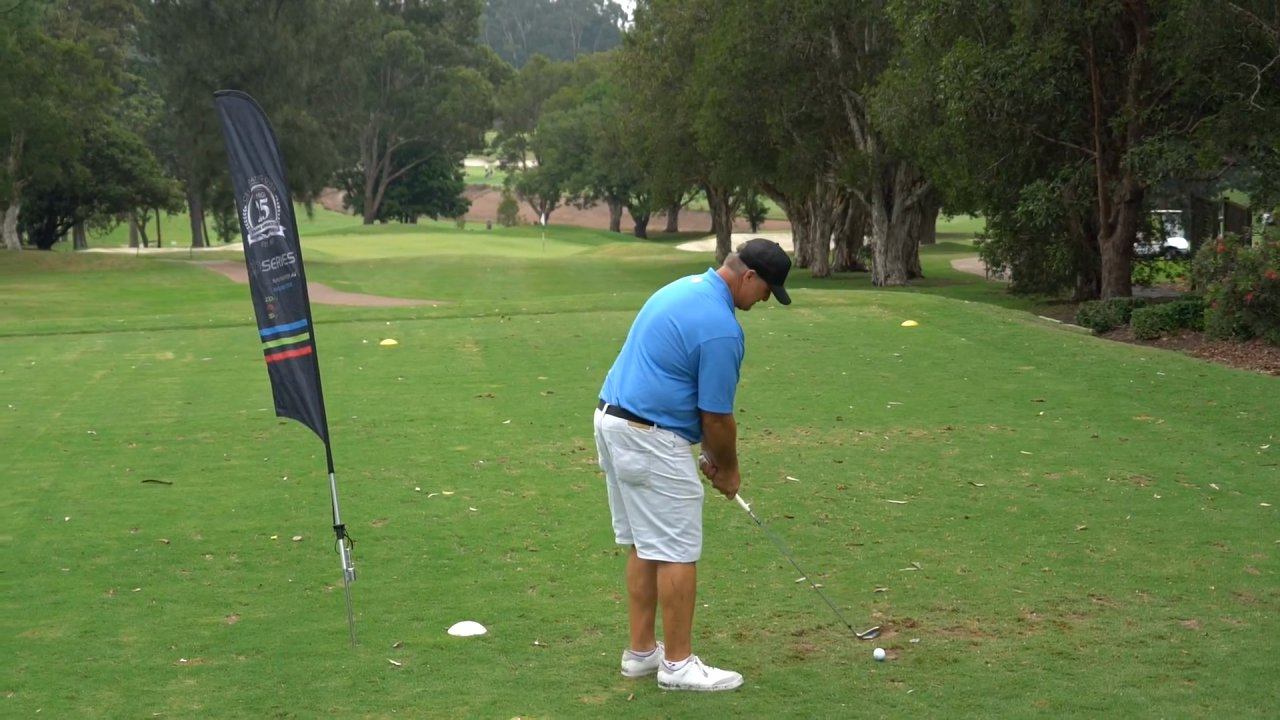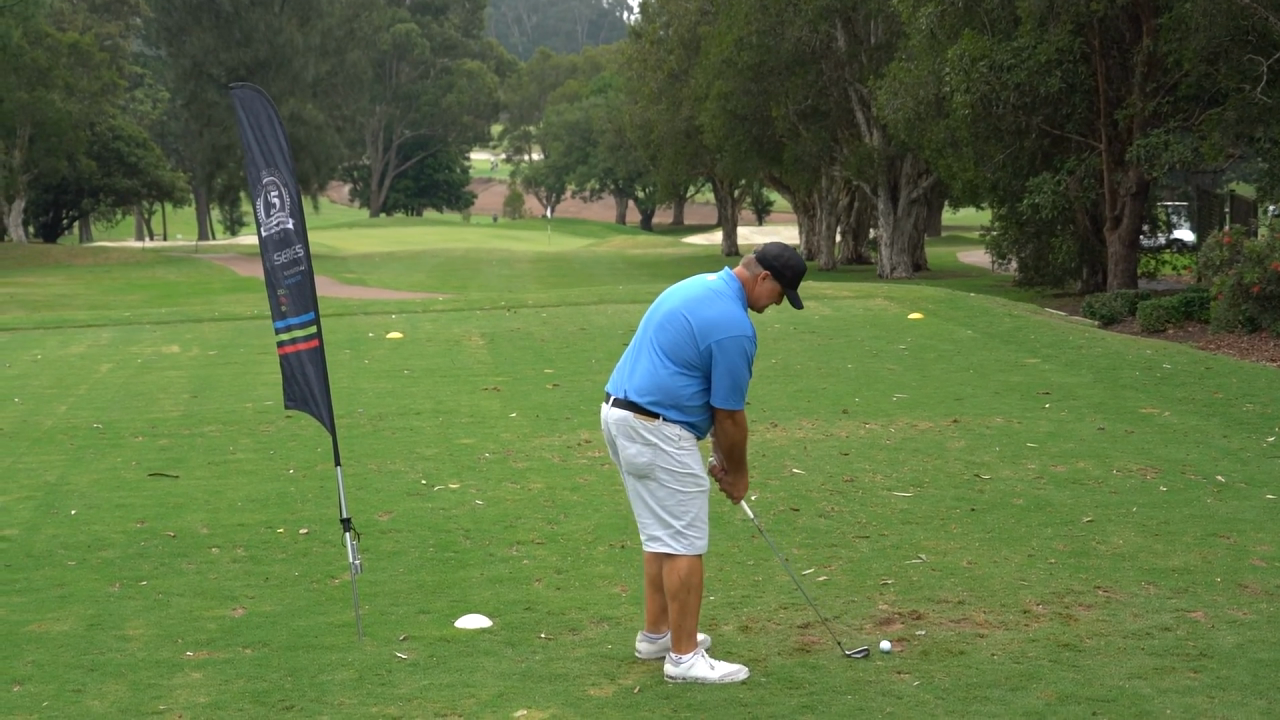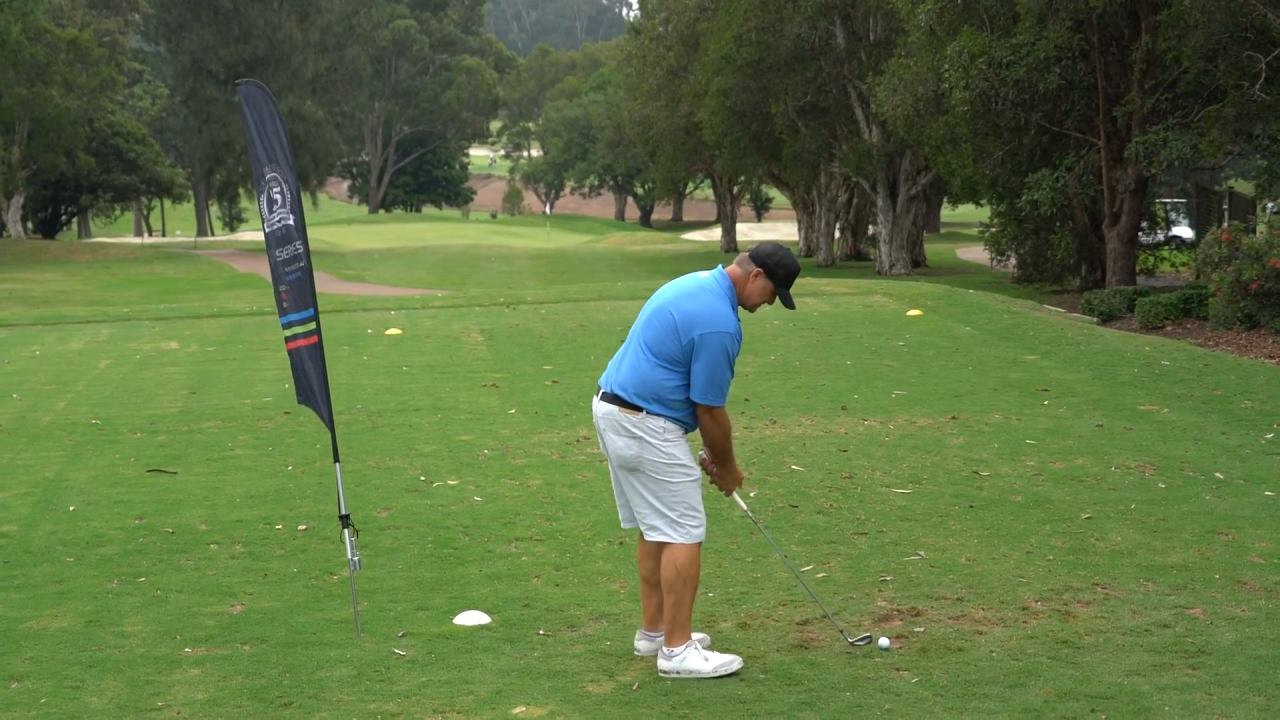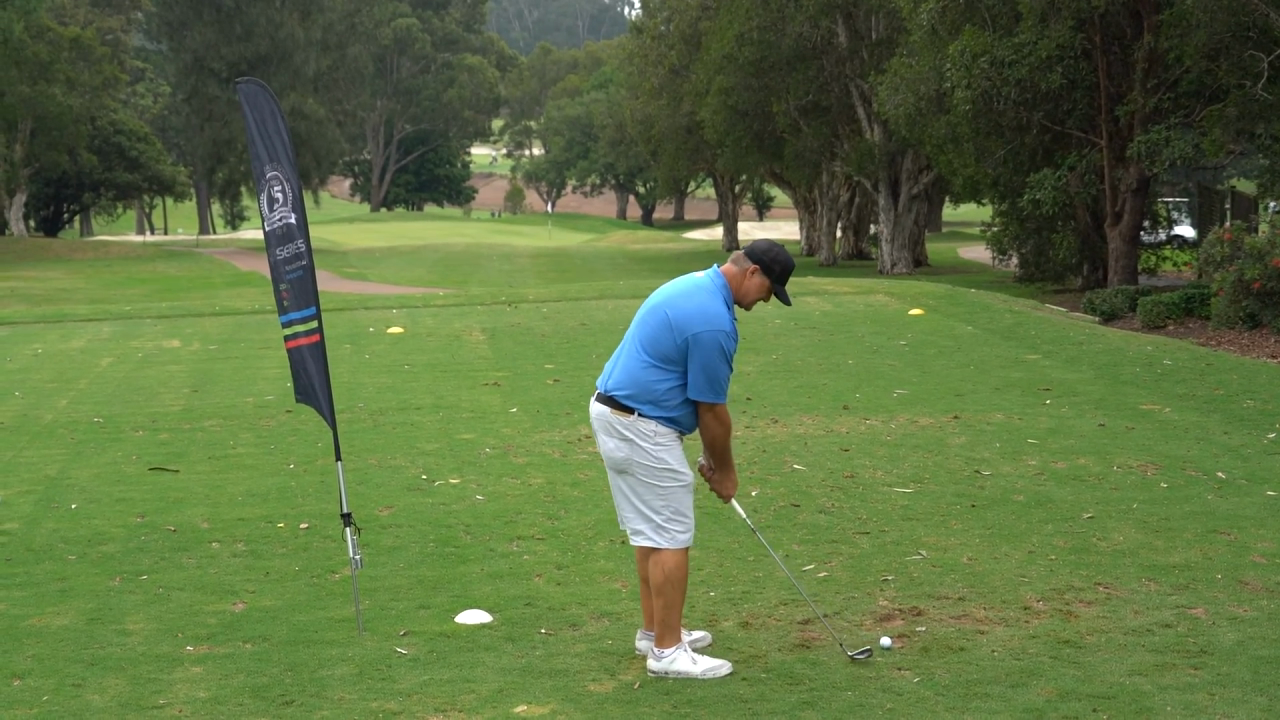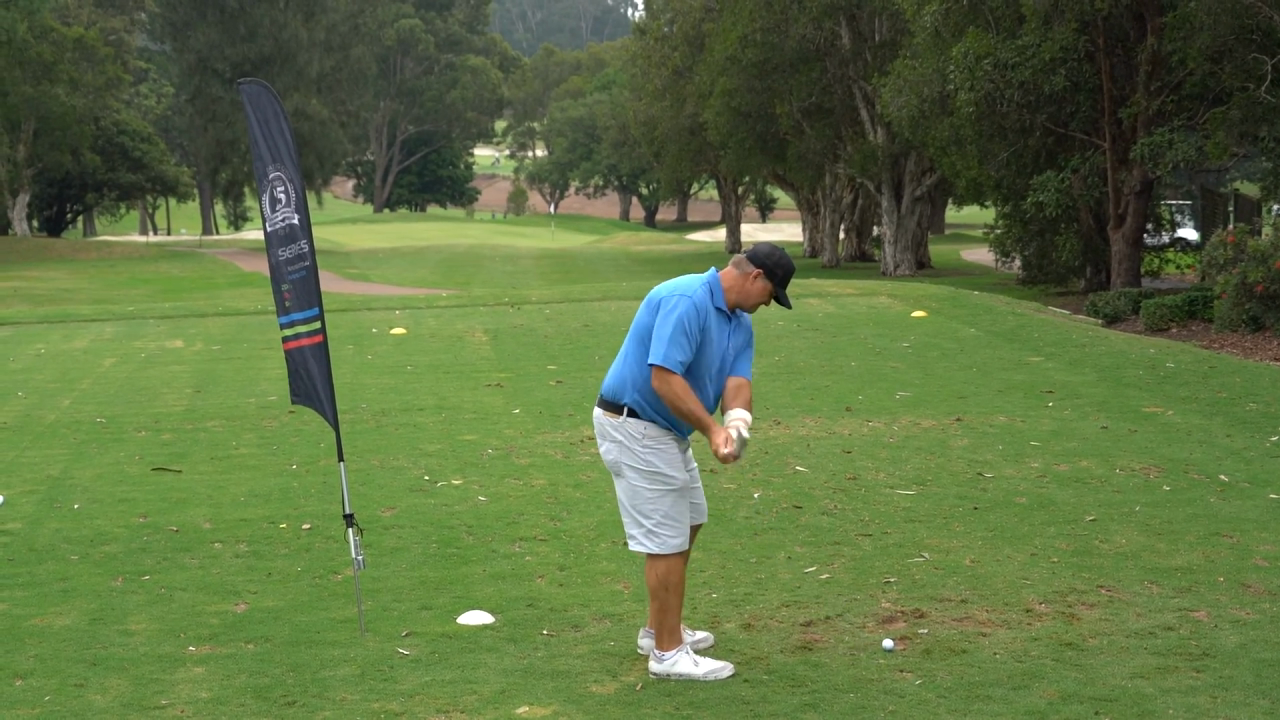
dt=0.3s
person 1, frame 1
left shoulder: (687, 288)
right shoulder: (720, 327)
right elbow: (716, 416)
left wrist: (711, 455)
right wrist: (728, 469)
left hip: (615, 420)
right hip: (650, 436)
left knee: (645, 544)
right knee: (676, 551)
left ankle: (642, 650)
right ankle: (677, 663)
person 1, frame 2
left shoulder: (702, 287)
right shoulder: (733, 326)
right elbow: (729, 415)
left wrist: (721, 456)
right wrist: (737, 473)
left hip: (622, 414)
right hip: (655, 429)
left knee: (662, 535)
right knee: (684, 543)
left ankle: (656, 632)
right ankle: (684, 656)
person 1, frame 3
left shoulder: (699, 285)
right shoulder: (718, 322)
right elbow: (710, 410)
left wrist: (714, 453)
right wrist: (727, 467)
left hip: (617, 410)
right hip: (644, 422)
left knee: (655, 528)
right knee: (683, 533)
left ankle: (655, 630)
right ankle: (677, 649)
person 1, frame 4
left shoulder: (700, 289)
right shoulder: (710, 319)
left elbow: (714, 393)
right elbow: (710, 408)
left wrist: (718, 457)
right wrist: (725, 469)
left hip: (624, 417)
right hip: (640, 426)
left knee: (653, 532)
right knee: (671, 537)
left ankle: (655, 631)
right ankle: (667, 651)
person 1, frame 5
left shoulder: (738, 323)
right shoulder: (686, 299)
left elbow: (737, 382)
right elbow: (663, 379)
left wrist: (735, 426)
right wrist: (710, 428)
left hip: (659, 429)
right hip: (636, 428)
left knee: (685, 526)
right knee: (666, 541)
left ankle: (659, 629)
right ankle: (668, 652)
